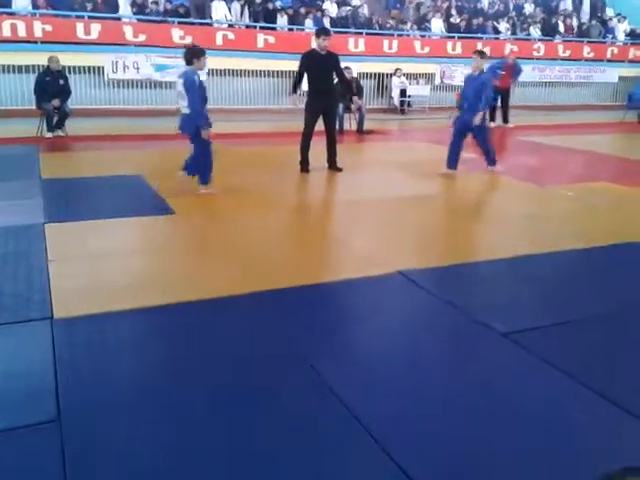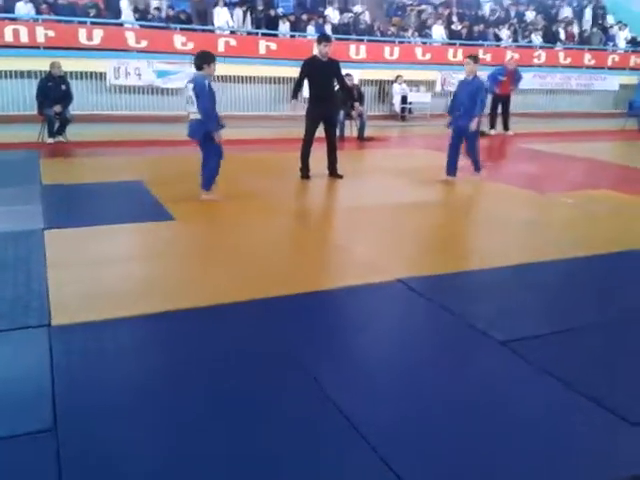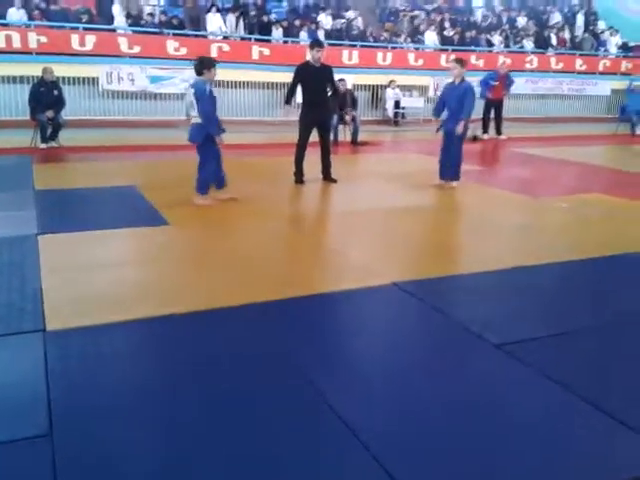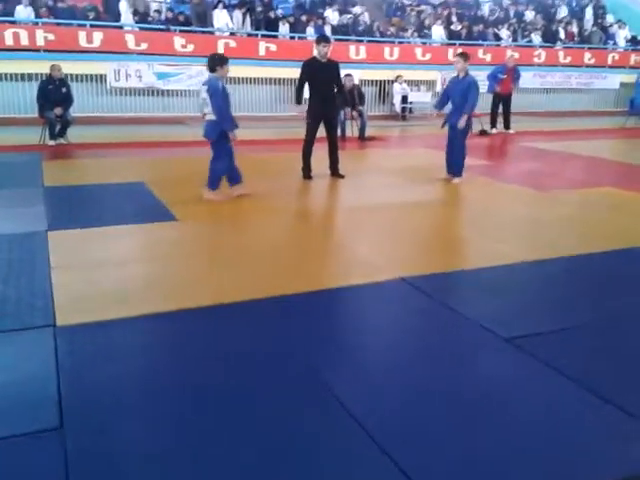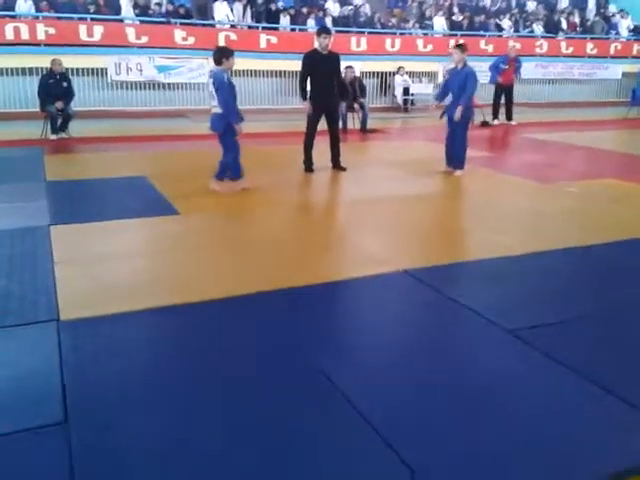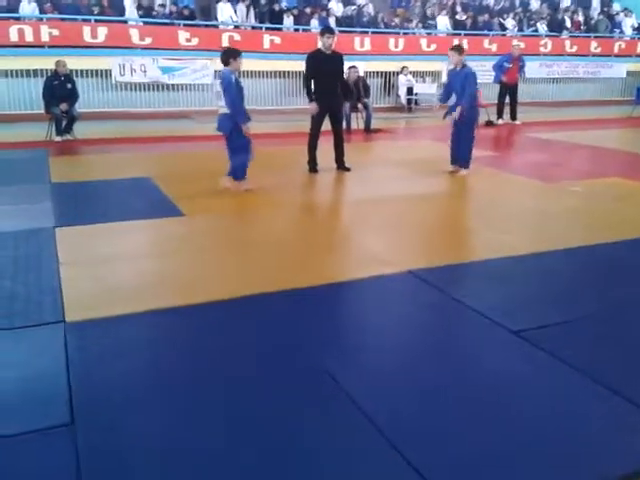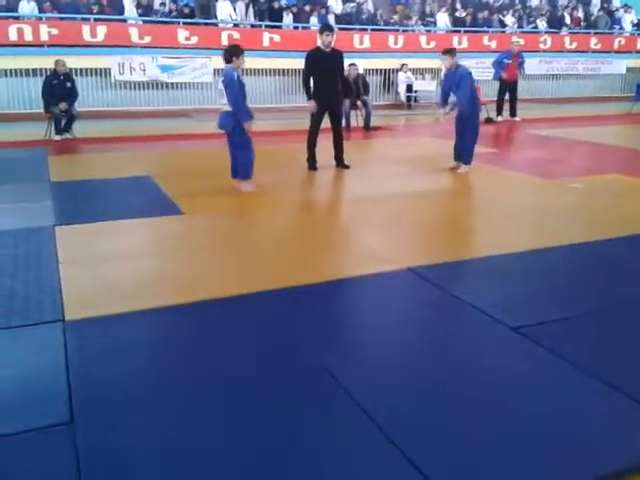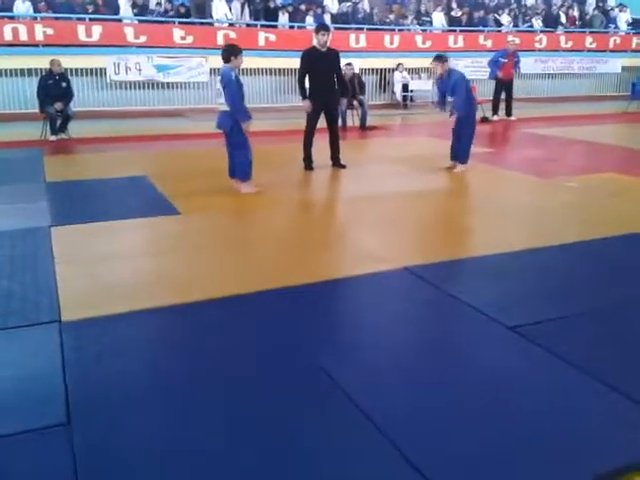
dt=0.1s
person 1, frame 1
left shoulder: (183, 76)
right shoulder: (193, 78)
right elbow: (196, 105)
right wrist: (205, 126)
left hip: (188, 119)
right hip: (195, 121)
left knee: (201, 151)
right knee: (205, 152)
left ankle: (186, 172)
right ankle: (204, 185)
person 1, frame 2
left shoulder: (192, 81)
right shoulder: (203, 82)
right elbow: (207, 109)
right wrist: (216, 129)
left hip: (196, 124)
right hip: (204, 126)
left knee: (213, 155)
right knee: (213, 157)
left ankle: (206, 185)
right ankle: (206, 190)
person 1, frame 3
left shoulder: (193, 86)
right shoulder: (203, 88)
right elbow: (208, 113)
right wrist: (217, 133)
left hip: (198, 129)
right hip: (204, 131)
left knee: (214, 160)
right knee: (208, 163)
left ankle: (221, 190)
right ankle: (200, 195)
person 1, frame 4
left shoulder: (207, 84)
right shoulder: (216, 84)
right elbow: (222, 110)
right wrist: (230, 129)
left hip: (213, 126)
right hip: (218, 128)
left knee: (227, 157)
right knee: (221, 159)
left ankle: (236, 186)
right ankle: (210, 190)
person 1, frame 5
left shoulder: (215, 75)
right shoulder: (222, 77)
right elbow: (227, 102)
right wrist: (236, 121)
left hip: (220, 119)
right hip: (225, 120)
left knee: (231, 150)
right knee: (232, 151)
left ankle: (236, 180)
right ankle: (217, 180)
person 1, frame 6
left shoulder: (223, 76)
right shoulder: (230, 77)
right elbow: (235, 103)
right wrist: (243, 122)
left hip: (227, 119)
right hip: (232, 120)
left knee: (237, 150)
right knee: (244, 149)
left ankle: (238, 180)
right ankle: (232, 178)
person 1, frame 7
left shoulder: (226, 73)
right shoulder: (232, 75)
right elbow: (237, 101)
left wrist: (244, 117)
right wrist: (245, 119)
left hip: (229, 117)
right hip: (234, 119)
left knee: (237, 149)
right knee: (245, 149)
left ankle: (238, 179)
right ankle: (245, 181)
person 1, frame 8
left shoulder: (224, 73)
right shoulder: (230, 75)
right elbow: (235, 101)
left wrist: (242, 118)
right wrist: (244, 119)
left hip: (228, 117)
right hip: (232, 118)
left knee: (235, 150)
right knee: (243, 150)
left ankle: (236, 179)
right ankle: (245, 183)
person 2, frame 1
left shoulder: (333, 57)
right shoulder: (308, 56)
left elbow: (341, 77)
right elbow: (299, 76)
left wrist: (352, 94)
right wrist: (294, 92)
left hip: (330, 100)
right hip: (314, 100)
left knee: (331, 133)
right knee: (308, 132)
left ankle: (332, 163)
right ankle: (304, 163)
person 2, frame 2
left shoulder: (334, 64)
right shoulder: (309, 63)
left elbow: (342, 83)
right elbow: (300, 81)
left wrist: (353, 100)
right wrist: (294, 97)
left hip: (331, 107)
right hip: (314, 107)
left knee: (332, 139)
right knee: (308, 139)
left ankle: (333, 169)
right ankle: (304, 170)
person 2, frame 3
left shoulder: (327, 69)
right shoulder: (302, 68)
left elbow: (334, 89)
right elbow: (293, 88)
right wrist: (287, 103)
left hip: (325, 112)
right hip: (308, 112)
left knee: (325, 144)
right knee: (302, 144)
left ankle: (327, 174)
right ankle: (298, 174)
person 2, frame 4
left shoulder: (334, 65)
right shoulder: (308, 64)
left elbow: (339, 86)
right elbow: (301, 85)
right wrist: (299, 103)
left hip: (331, 108)
right hip: (315, 108)
left knee: (333, 140)
right knee: (309, 139)
left ankle: (334, 169)
right ankle: (306, 170)
person 2, frame 5
left shoulder: (335, 57)
right shoulder: (309, 56)
left elbow: (338, 79)
right elbow: (303, 79)
left wrist: (341, 98)
right wrist: (305, 99)
left hip: (332, 100)
right hip: (316, 100)
left knee: (335, 132)
right knee: (310, 132)
left ankle: (336, 162)
right ankle: (308, 163)
person 2, frame 6
left shoulder: (338, 57)
right shoulder: (313, 56)
left elbow: (341, 79)
right elbow: (308, 80)
left wrist: (343, 98)
right wrist: (311, 100)
left hip: (336, 100)
right hip: (320, 101)
left knee: (338, 132)
right knee: (314, 133)
left ankle: (340, 162)
right ankle: (312, 164)
person 2, frame 7
left shoulder: (338, 54)
right shoulder: (312, 54)
left elbow: (342, 76)
right elbow: (306, 78)
left wrist: (345, 95)
right wrist: (310, 98)
left hip: (335, 98)
right hip: (319, 98)
left knee: (338, 130)
right knee: (314, 130)
left ankle: (339, 160)
right ankle: (311, 161)
person 2, frame 8
left shoulder: (334, 54)
right shoulder: (308, 54)
left elbow: (339, 76)
right elbow: (301, 77)
left wrist: (343, 95)
right wrist: (304, 98)
left hip: (332, 98)
right hip: (315, 98)
left knee: (334, 130)
right knee: (310, 130)
left ankle: (335, 159)
right ankle: (307, 161)
person 3, frame 1
left shoulder: (486, 79)
right shoulder: (468, 78)
left elbow: (486, 98)
left wrist: (480, 114)
right wrist: (460, 109)
left hip: (477, 115)
right hip: (464, 114)
left knee: (483, 140)
right knee: (456, 140)
left ankle: (492, 164)
right ankle: (451, 166)
person 3, frame 2
left shoulder: (479, 84)
right shoulder: (461, 83)
left elbow: (481, 103)
right elbow: (455, 100)
left wrist: (476, 119)
right wrist: (450, 115)
left hip: (472, 120)
right hip: (459, 119)
left knee: (471, 148)
right knee: (453, 146)
left ankle: (477, 170)
right ankle: (451, 173)
person 3, frame 3
left shoulder: (467, 87)
right shoulder: (448, 87)
left elbow: (468, 107)
right elbow: (441, 102)
left wrist: (462, 123)
right wrist: (435, 117)
left hip: (459, 124)
right hip: (449, 122)
left knee: (455, 151)
right knee: (445, 151)
left ankle: (454, 178)
right ankle: (444, 178)
person 3, frame 4
left shoulder: (471, 81)
right shoulder: (453, 81)
left elbow: (472, 101)
right elbow: (445, 96)
left wrist: (464, 117)
right wrist: (436, 109)
left hip: (463, 118)
right hip: (453, 116)
left knee: (459, 146)
right knee: (450, 146)
left ankle: (457, 175)
right ankle: (451, 172)
person 3, frame 5
left shoulder: (469, 72)
right shoulder: (452, 72)
left elbow: (469, 92)
right elbow: (445, 88)
left wrist: (460, 108)
right wrist: (437, 101)
left hip: (464, 110)
right hip: (453, 108)
left knee: (460, 139)
right knee: (450, 138)
left ankle: (459, 167)
right ankle: (451, 164)
person 3, frame 6
left shoulder: (469, 73)
right shoulder: (452, 73)
left elbow: (469, 93)
right elbow: (447, 89)
left wrist: (459, 109)
right wrist: (441, 103)
left hip: (468, 110)
right hip: (457, 108)
left knee: (466, 138)
right knee: (456, 138)
left ankle: (464, 166)
right ankle: (456, 164)
person 3, frame 7
left shoulder: (463, 73)
right shoulder: (447, 74)
left elbow: (464, 94)
right elbow: (445, 93)
left wrist: (453, 109)
right wrist: (443, 108)
left hip: (471, 108)
right hip: (461, 106)
left knee: (470, 136)
right knee: (460, 135)
left ankle: (466, 163)
right ankle: (458, 160)
person 3, frame 8
left shoulder: (457, 77)
right shoulder: (440, 79)
left elbow: (460, 98)
right elbow: (442, 96)
left wrist: (454, 116)
right wrist: (443, 111)
left hip: (467, 108)
right hip: (457, 108)
left knee: (466, 136)
right knee: (456, 134)
left ankle: (462, 162)
right ankle: (455, 160)
